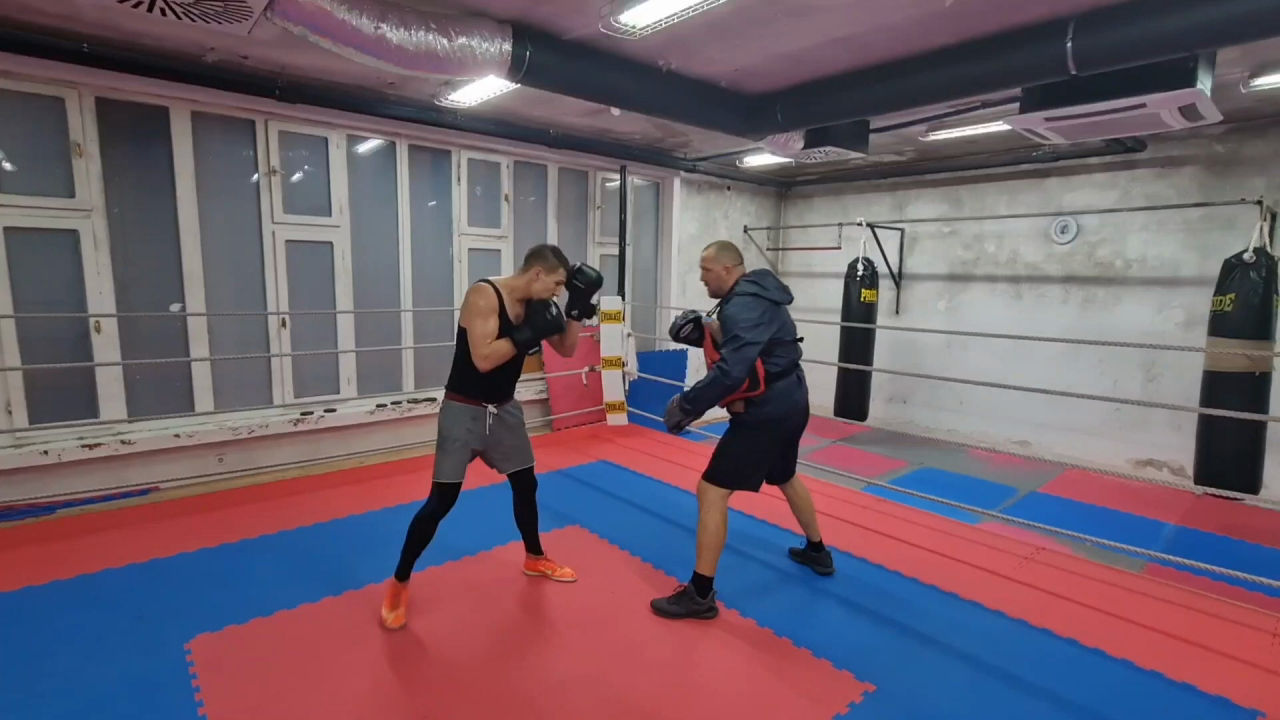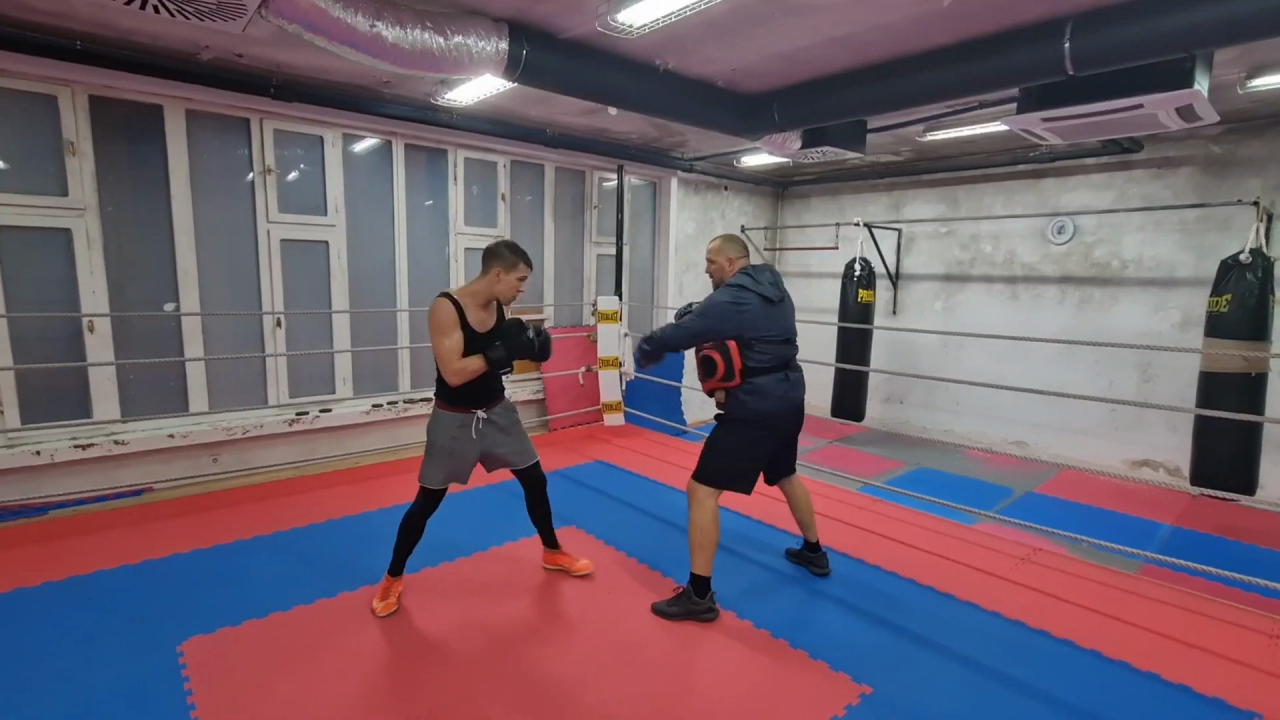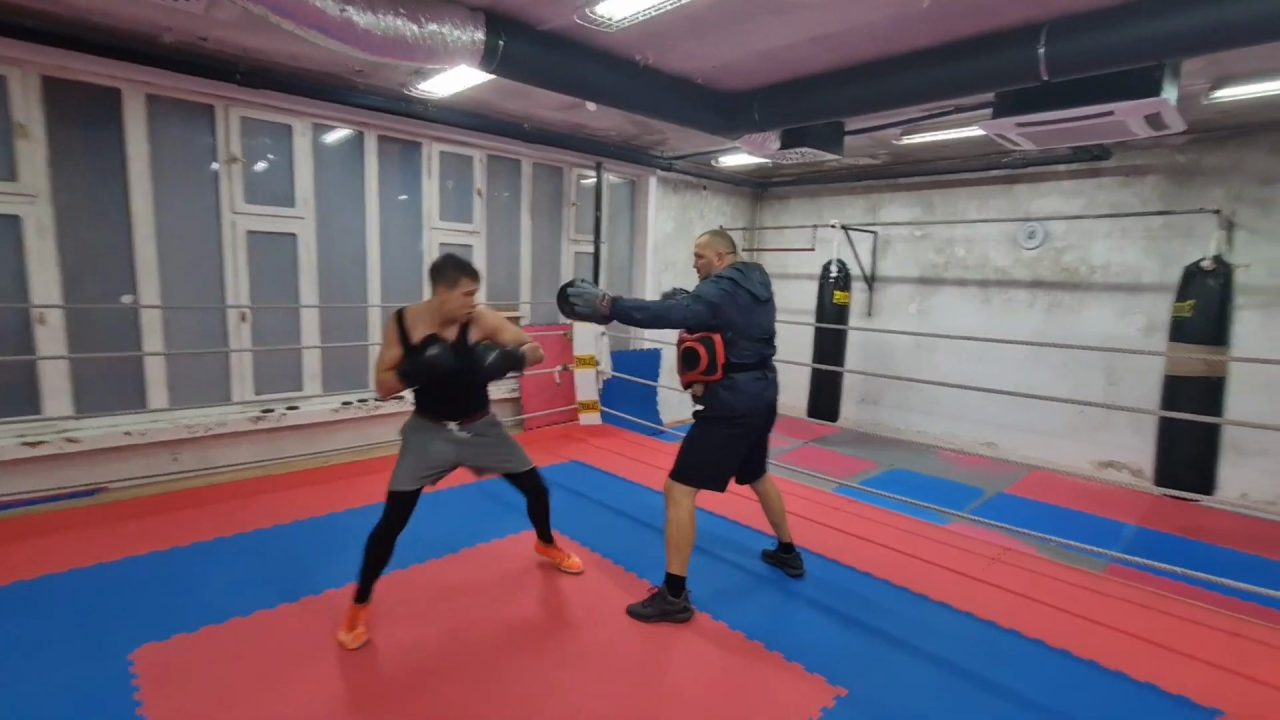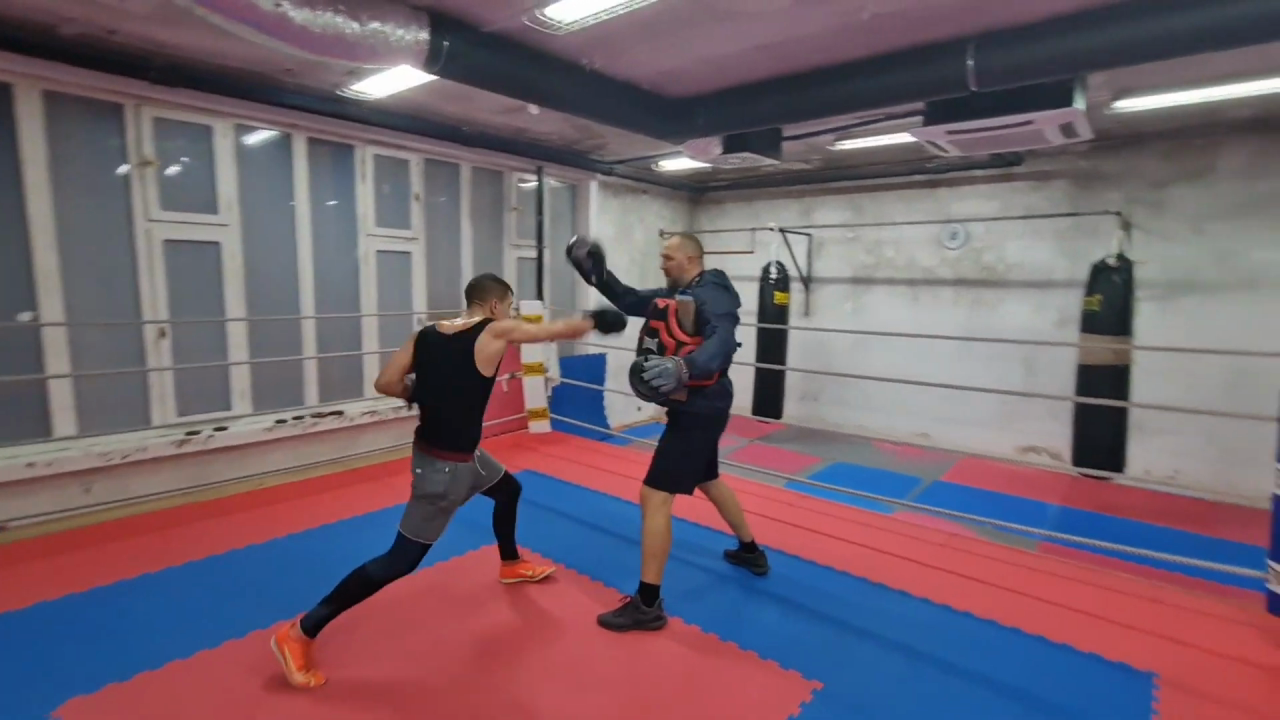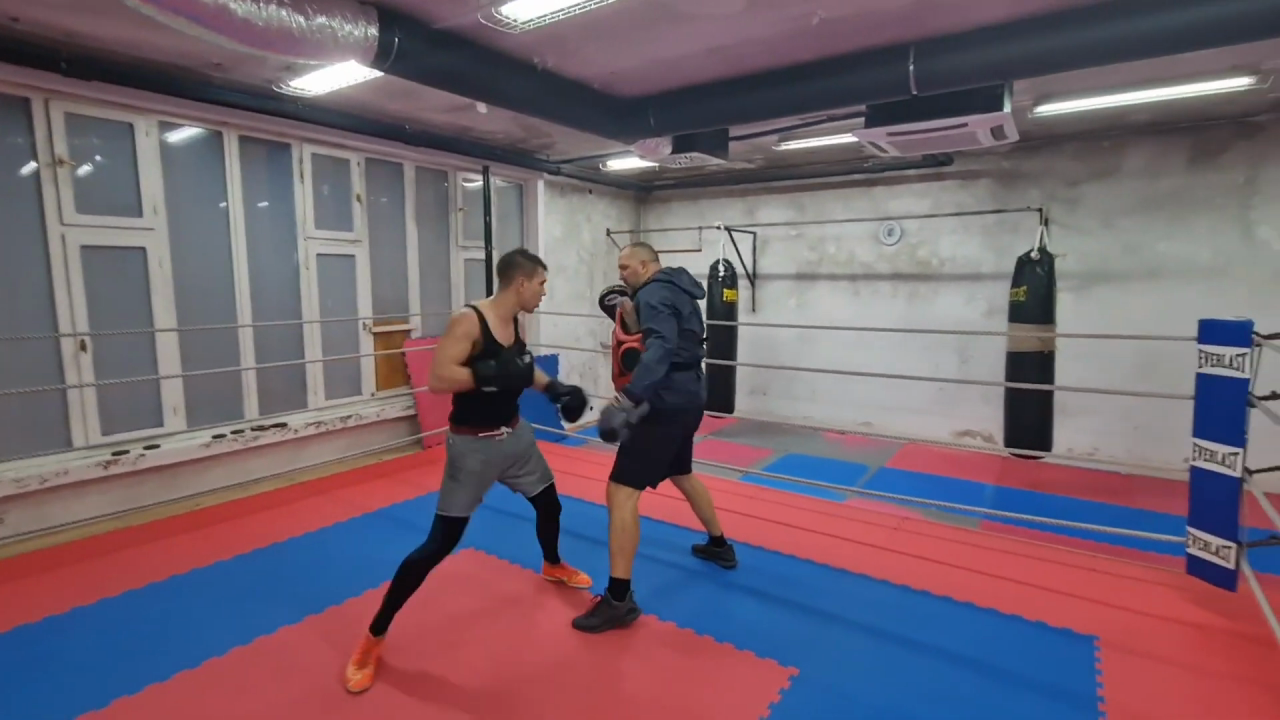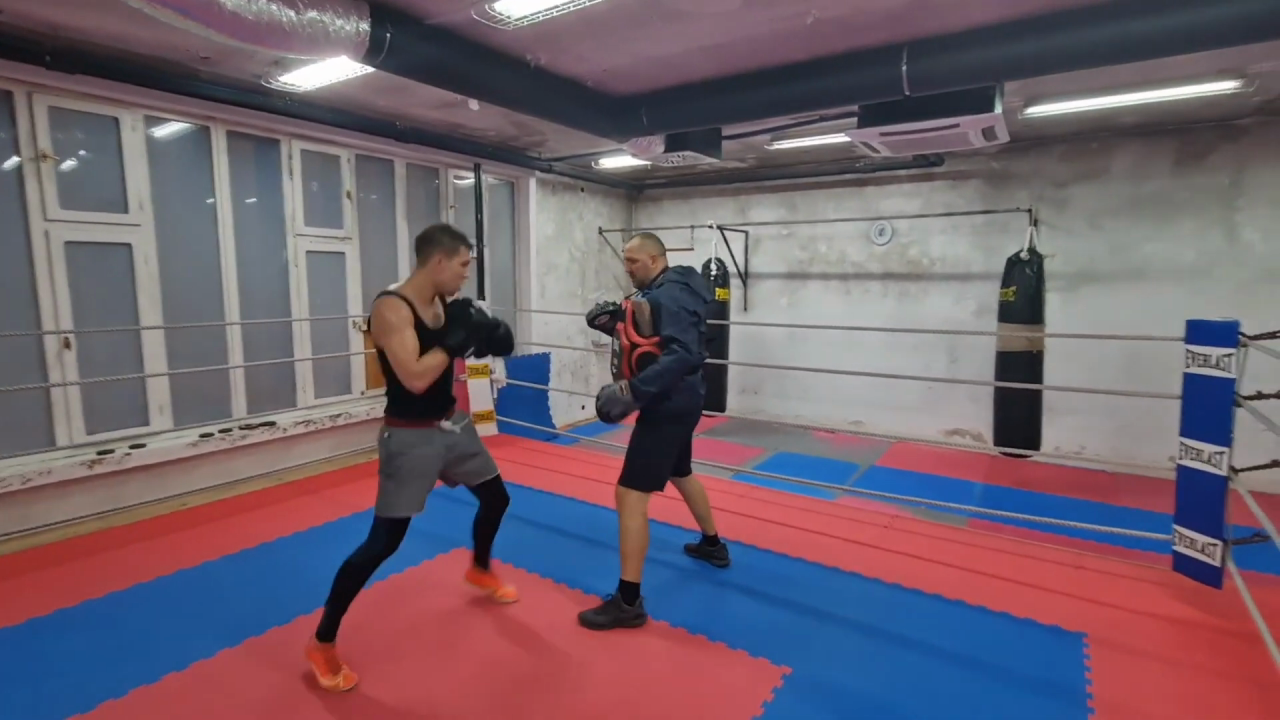
dt=0.4s
person 1, frame 1
left shoulder: (533, 304)
right shoulder: (483, 295)
left elbow: (567, 349)
right elbow: (483, 358)
left wrist: (578, 306)
right wrist: (529, 333)
left hip: (504, 409)
right hip: (464, 410)
left knee: (526, 484)
right knee: (442, 500)
left ankle: (534, 558)
right ankle: (400, 582)
person 1, frame 2
left shoulder: (499, 306)
right shoulder: (446, 308)
right elbow: (453, 374)
left wrist: (526, 347)
right wrist: (502, 351)
left hip: (497, 412)
right hip: (454, 419)
left knee: (535, 481)
right knee: (427, 502)
left ankle: (553, 553)
right ankle: (393, 578)
person 1, frame 3
left shoulder: (481, 319)
right shoulder: (401, 323)
left elbow: (532, 348)
right elbow: (382, 387)
left wrist: (513, 357)
right wrist: (415, 371)
left hip: (478, 425)
right hip: (427, 429)
left knee: (535, 484)
right knee: (393, 518)
left ankle: (548, 545)
right ankle: (359, 604)
person 1, frame 4
left shoulder: (427, 335)
right shoulder: (496, 331)
left elbow: (386, 382)
right elbow: (557, 330)
right wrist: (597, 320)
left hip: (459, 456)
right hip: (447, 463)
left knee: (509, 490)
right knee: (403, 558)
left ankle: (510, 564)
right ankle: (300, 633)
person 1, frame 5
left shoulder: (514, 320)
right shoulder: (469, 319)
right elbow: (440, 380)
left wrist: (554, 388)
right wrist: (492, 374)
left hip: (514, 434)
right hip: (472, 442)
left knee: (550, 503)
right knee: (440, 543)
left ankle: (553, 566)
right ankle: (373, 639)
person 1, frame 6
left shoulder: (440, 301)
right shoulder: (392, 307)
right elbow: (415, 378)
left wrist: (479, 335)
right wrist: (457, 339)
left hip: (452, 423)
right hip: (411, 435)
left knee: (496, 496)
right knee: (384, 541)
left ankle: (480, 570)
right ankle: (322, 644)
person 2, frame 1
left shoulder: (744, 307)
right shoulder: (754, 297)
left elbow: (731, 370)
left wrist: (686, 404)
right wrist: (702, 332)
left hip: (764, 412)
right hip: (789, 404)
left knee: (711, 491)
right knee: (785, 478)
left ankle: (700, 594)
right ankle: (817, 551)
person 2, frame 2
left shoulder: (731, 299)
right shoulder: (773, 294)
left elbow: (681, 335)
left wrist: (646, 347)
right wrist: (698, 320)
left hip: (753, 410)
right hip: (788, 401)
left knee: (702, 490)
right knee: (785, 476)
left ankle: (699, 595)
right ankle: (814, 552)
person 2, frame 3
left shoulder: (720, 290)
right shoulder: (756, 290)
left elbow: (671, 313)
left wrist: (606, 305)
right wrist: (689, 302)
left hip: (729, 407)
right hip: (760, 400)
left knee: (679, 489)
right knee: (757, 477)
left ankle: (674, 595)
right ankle: (788, 553)
person 2, frame 4
left shoulder: (711, 297)
right shoulder: (675, 295)
left elbow: (720, 345)
right elbow: (631, 301)
left wrist: (681, 368)
right wrist: (597, 273)
left hip: (699, 409)
right hip: (698, 407)
left knee: (655, 496)
right knee: (708, 479)
left ankle: (647, 604)
right ankle: (751, 552)
person 2, frame 5
left shoulder: (652, 296)
right shoulder: (676, 292)
left elbow: (660, 348)
left wrist: (629, 399)
right wrist: (624, 312)
left hip: (666, 403)
right hip: (687, 399)
left knee: (621, 492)
right knee: (681, 474)
left ankle: (619, 600)
right ankle: (720, 545)
person 2, frame 6
left shoulder: (669, 296)
right shoulder: (661, 293)
left elbow: (682, 354)
right elbow: (649, 340)
left wrist: (632, 390)
right wrist: (616, 323)
left hip: (667, 407)
right hip: (676, 402)
left knee: (629, 495)
right knee: (680, 474)
left ankle: (628, 601)
right ankle: (712, 545)
